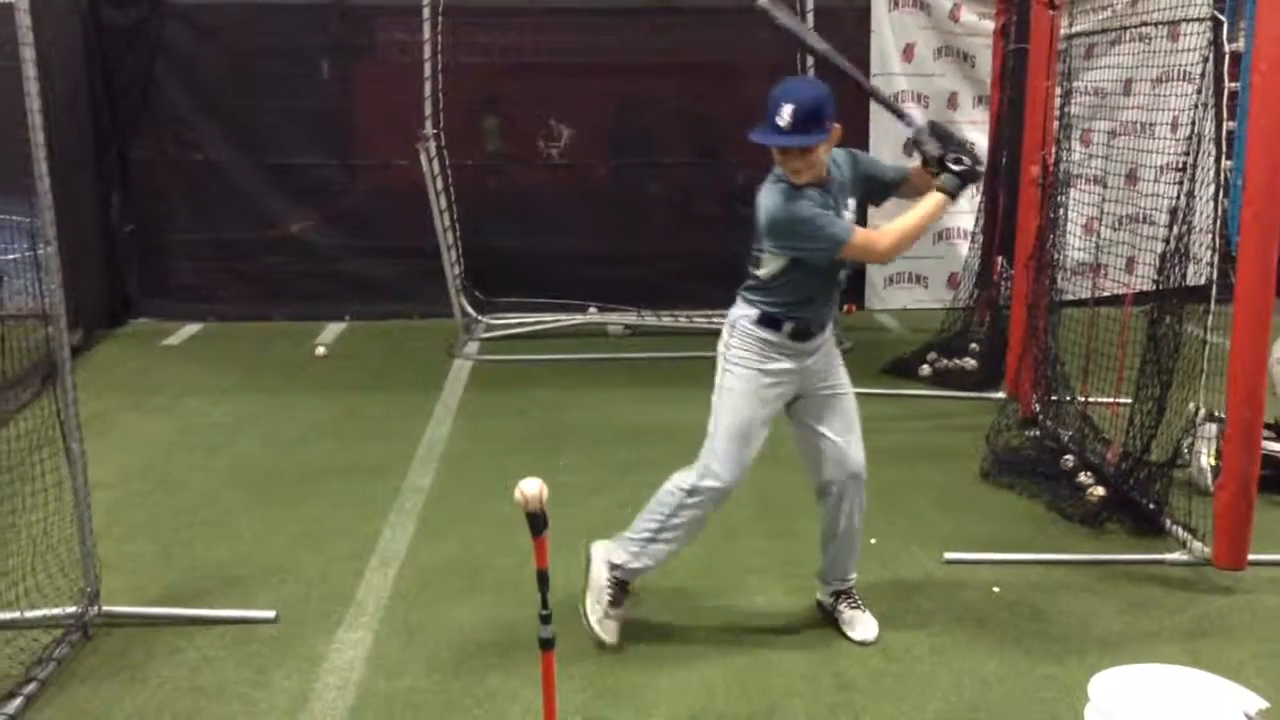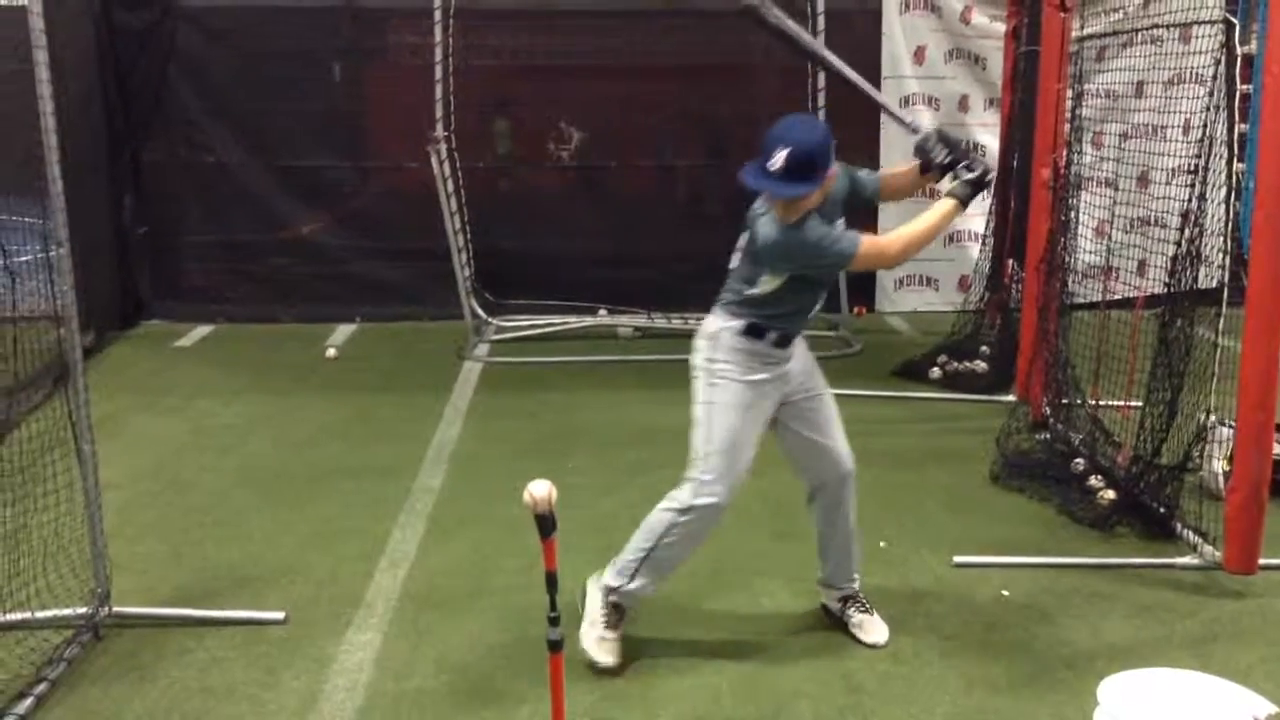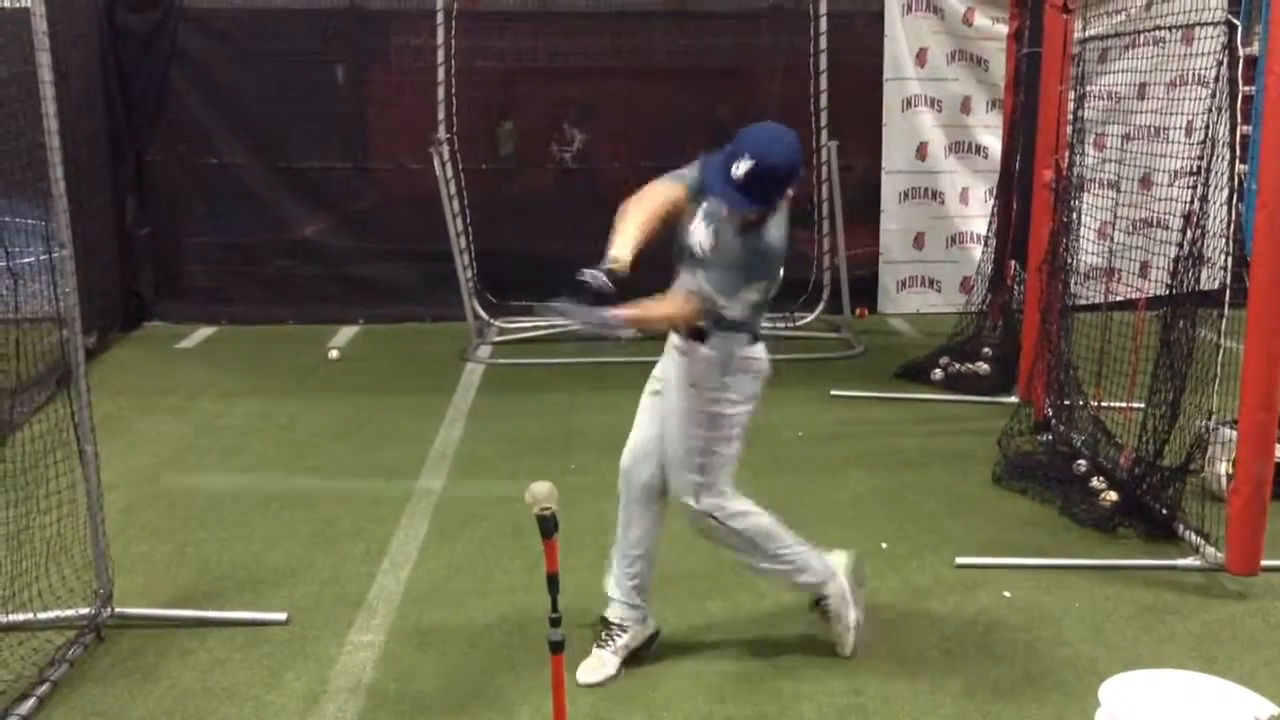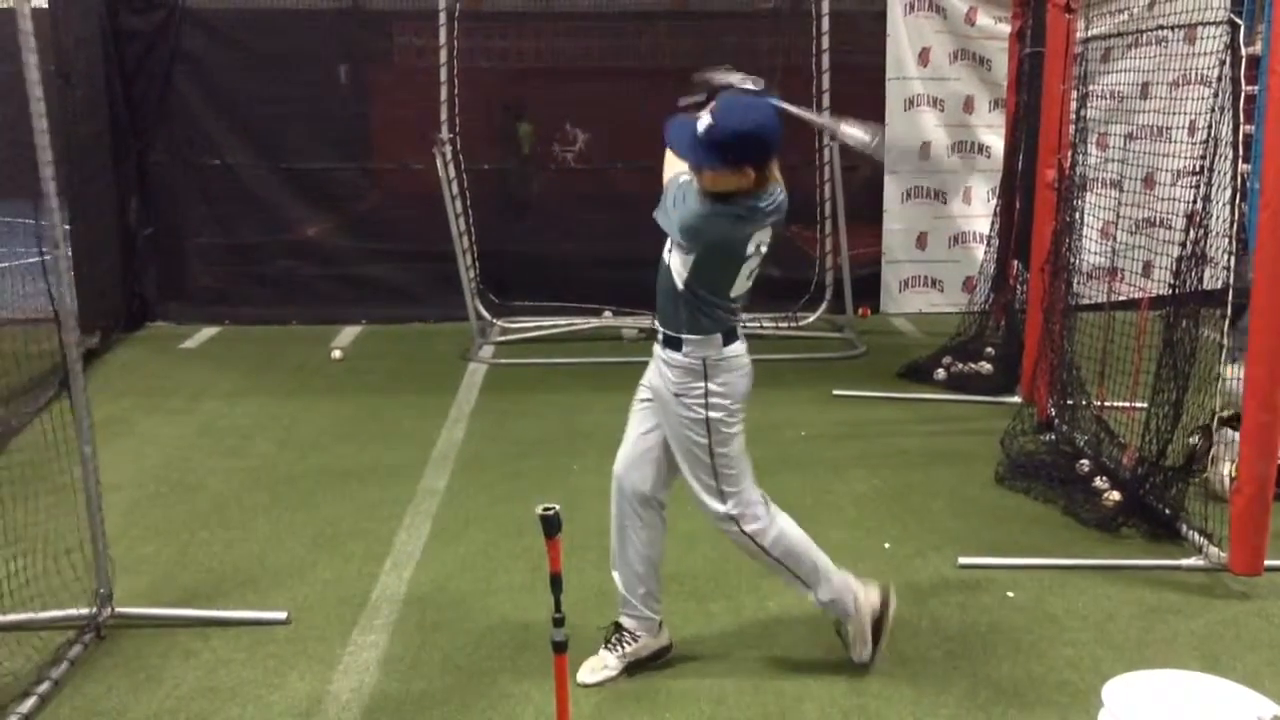
dt=0.3s
person 1, frame 1
left shoulder: (847, 165)
right shoulder: (782, 206)
left elbow: (914, 187)
right elbow: (880, 248)
left wrist: (939, 164)
right wrist: (950, 187)
left hip: (817, 344)
right hip: (759, 345)
left knee: (846, 469)
right knee: (717, 474)
left ankle: (837, 588)
right ankle: (619, 563)
person 1, frame 2
left shoulder: (835, 181)
right shoulder: (777, 232)
left elbow: (884, 185)
right elbow: (888, 251)
left wrist: (930, 166)
right wrist: (958, 196)
left hip: (787, 352)
right hip: (733, 355)
left knee: (835, 469)
right knee: (708, 491)
left ankle: (841, 592)
right ankle: (614, 593)
person 1, frame 3
left shoulder: (760, 245)
right shoulder: (720, 180)
left elbow: (686, 310)
right elbow: (649, 202)
left wrist: (618, 315)
right wrist: (616, 267)
left hip: (720, 365)
right hip: (684, 351)
left knee: (706, 500)
right knee: (639, 475)
left ankle: (824, 576)
right ankle: (627, 621)
person 1, frame 4
left shoulder: (701, 219)
right shoulder: (769, 197)
left elbow: (674, 167)
left hip: (700, 370)
right hip: (677, 357)
left knee: (735, 508)
right knee: (633, 483)
left ankle: (853, 604)
right ankle: (641, 628)
